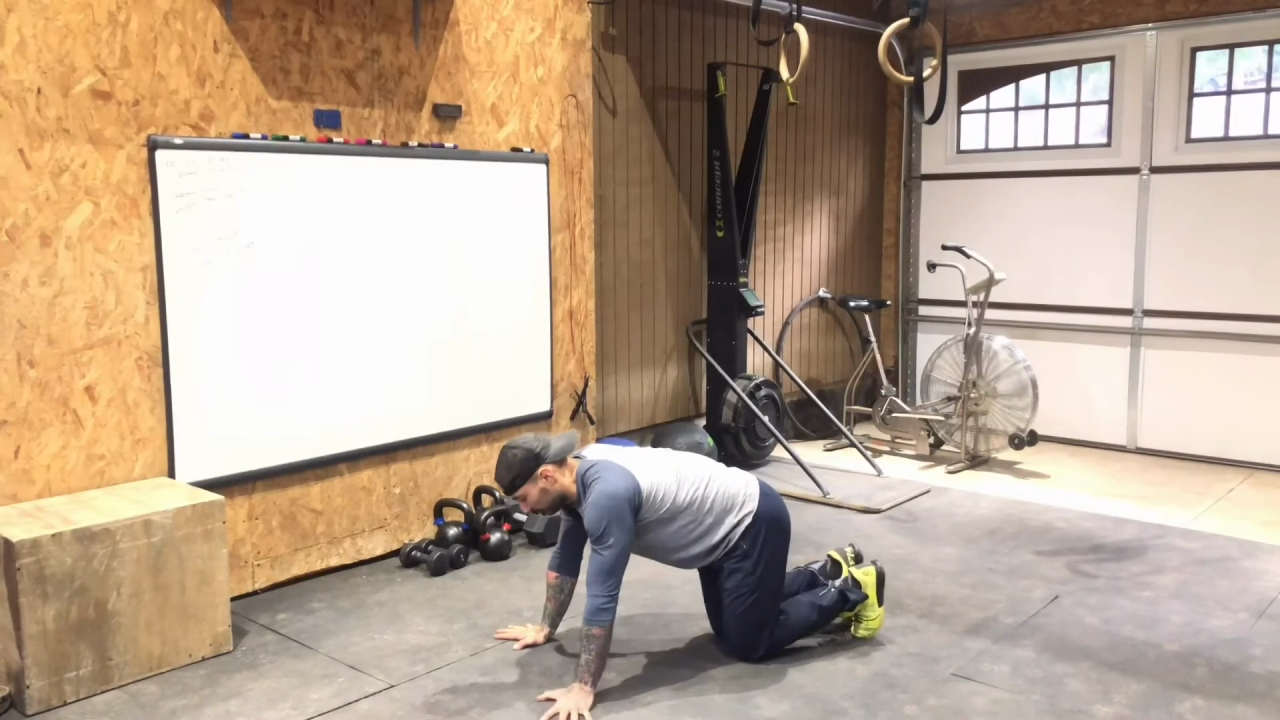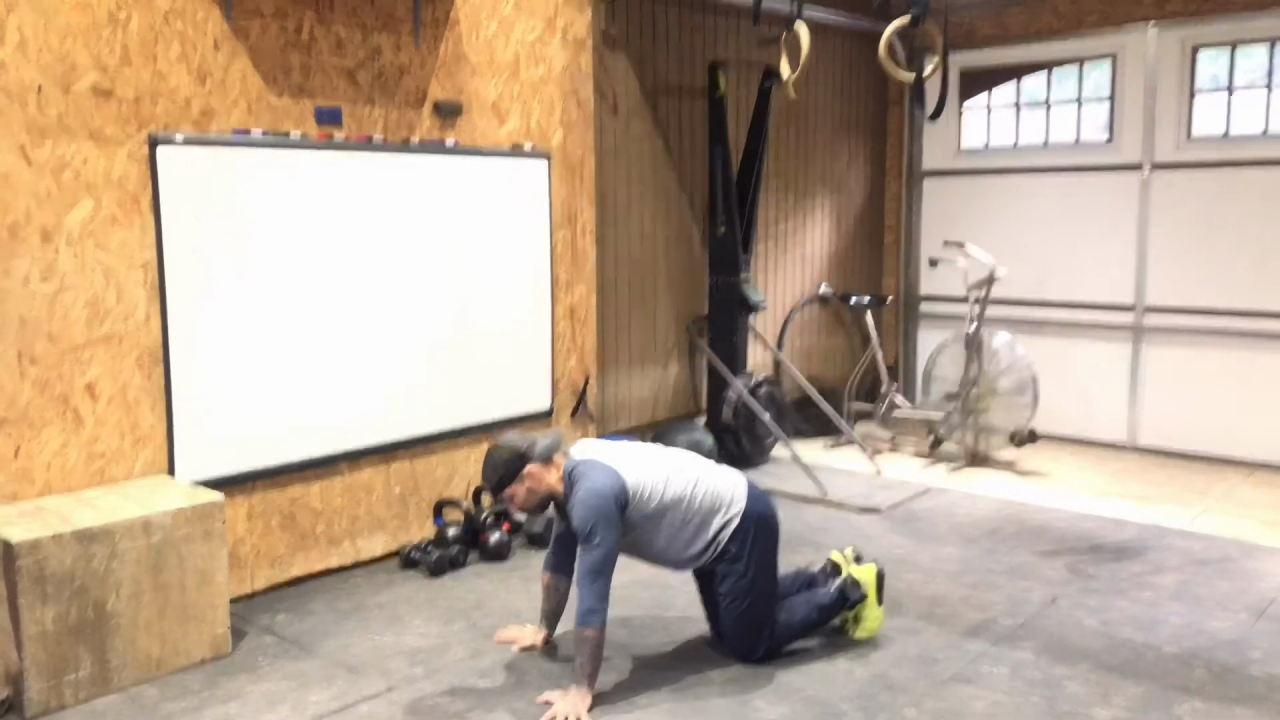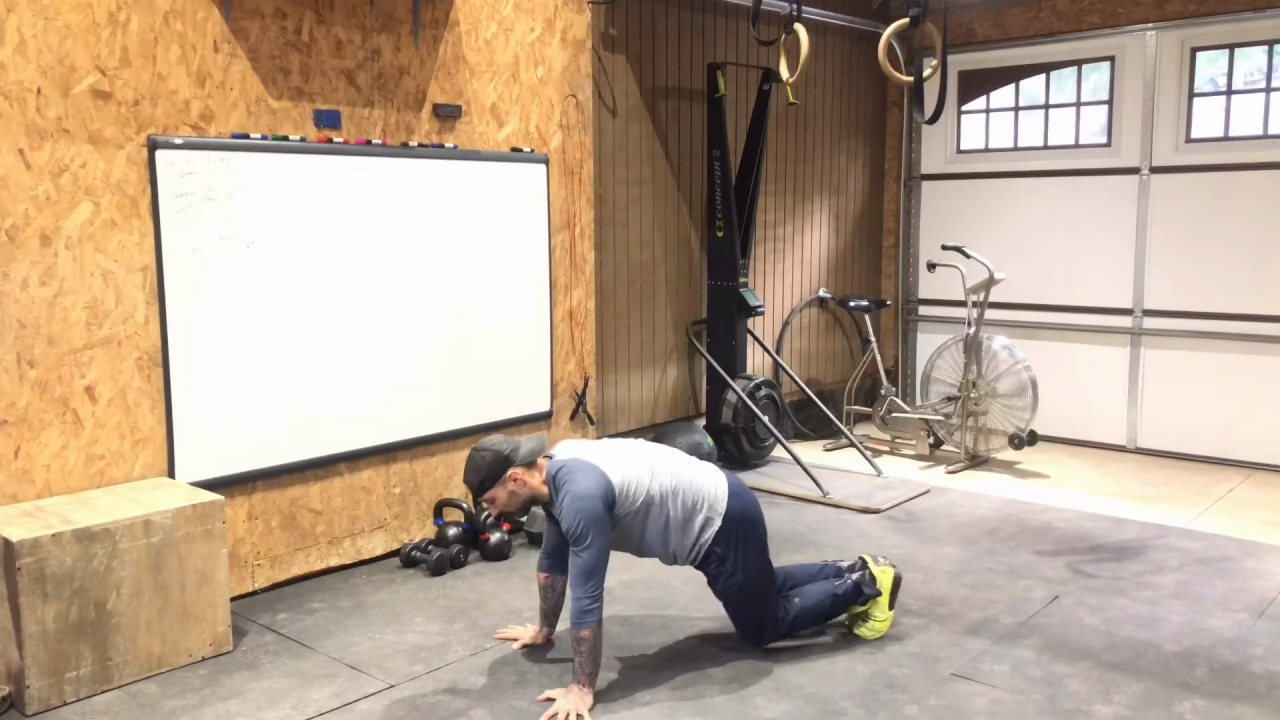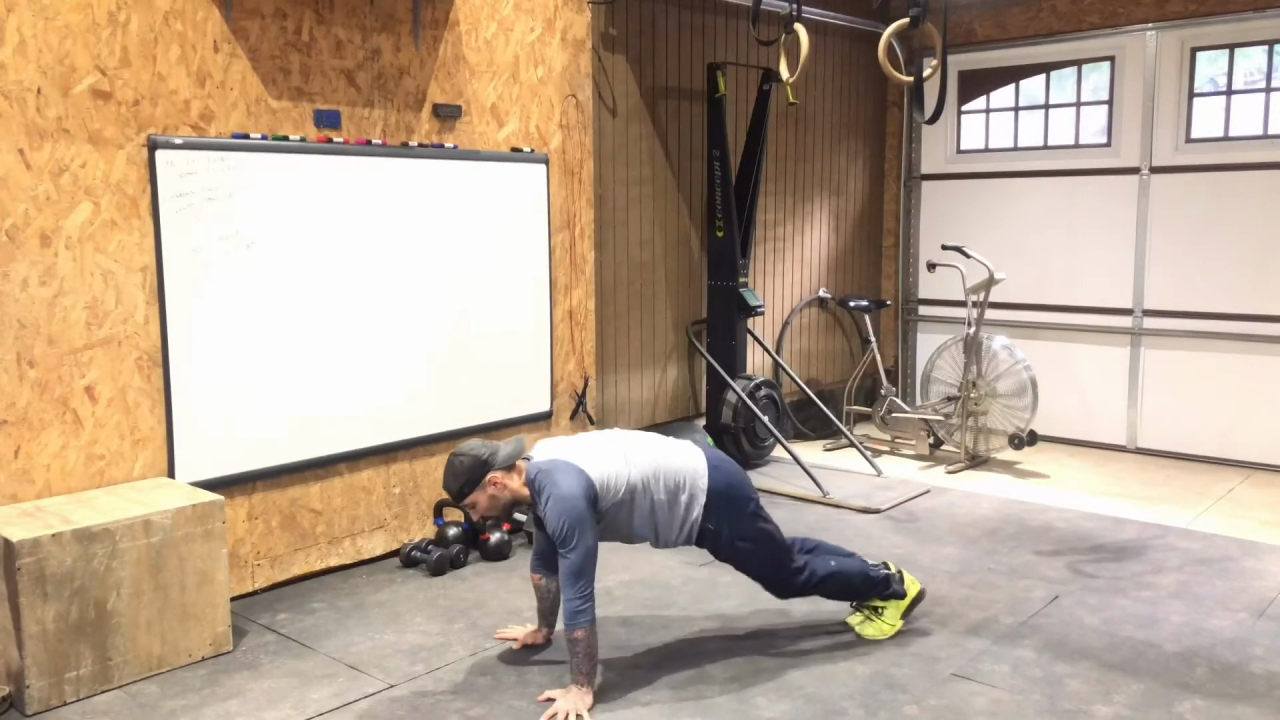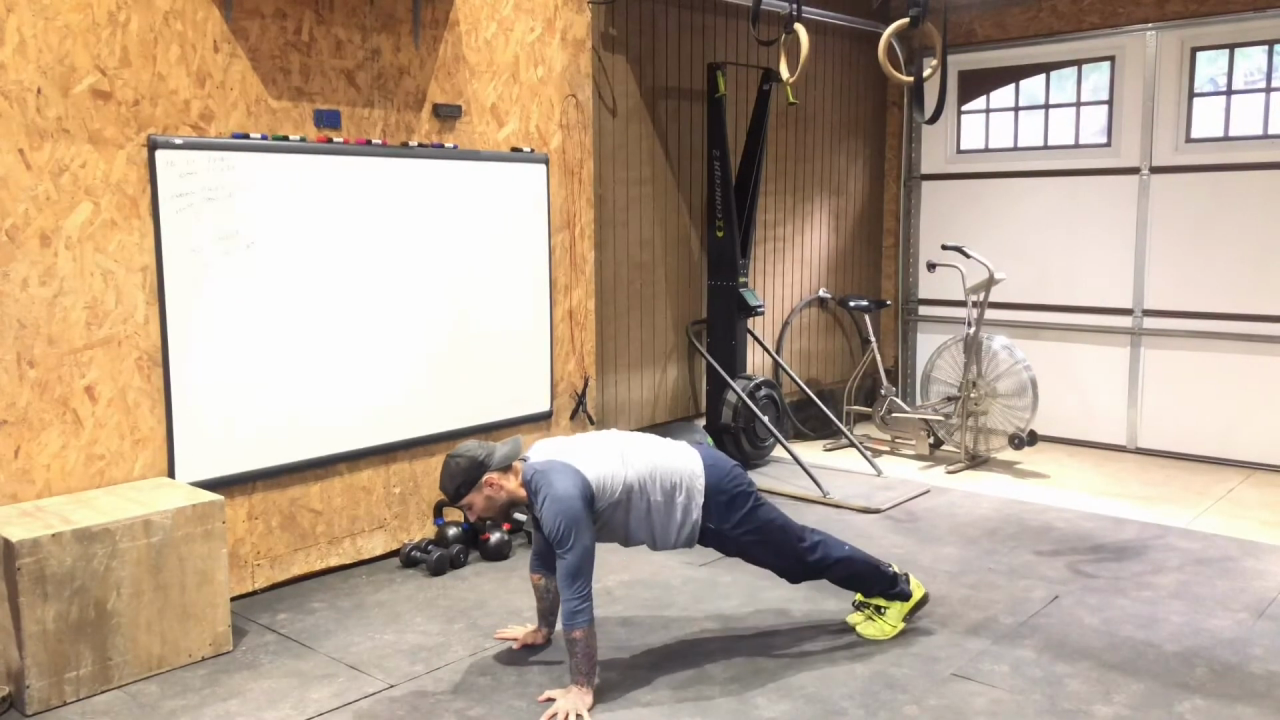
dt=0.4s
person 1, frame 1
left shoulder: (606, 494)
right shoulder: (579, 475)
left elbow: (602, 594)
right elbow: (565, 559)
left wrist: (583, 688)
right wrist: (544, 627)
left hip: (753, 522)
right hip: (727, 521)
left knee: (748, 644)
right knee: (728, 630)
left ankle: (852, 588)
right ankle: (829, 571)
person 1, frame 2
left shoulder: (592, 492)
right shoulder: (569, 472)
left elbow: (592, 597)
right elbow: (559, 559)
right wrist: (543, 629)
left hip: (741, 522)
right hip: (718, 519)
left knee: (749, 645)
right knee: (727, 632)
left ankle: (851, 589)
right ankle: (829, 574)
person 1, frame 3
left shoulder: (579, 495)
right shoulder: (554, 472)
left elbow: (587, 597)
right elbow: (552, 561)
right wrist: (543, 629)
left hip: (723, 518)
right hip: (711, 511)
left knee: (762, 626)
right knee: (760, 592)
left ankle: (866, 585)
right ankle: (851, 571)
person 1, frame 4
left shoulder: (561, 495)
right shoulder: (537, 471)
left elbow: (578, 595)
right elbow: (544, 561)
right wrist: (542, 628)
left hip: (710, 494)
right hip: (698, 479)
left knee: (787, 574)
right knee: (781, 557)
left ankle: (893, 587)
right ankle: (877, 573)
person 1, frame 5
left shoulder: (557, 495)
right shoulder: (534, 472)
left elbow: (576, 595)
right elbow: (543, 561)
right wrist: (542, 627)
left hip: (707, 494)
right hip: (692, 474)
left knee: (796, 555)
right knee: (793, 549)
left ankle: (898, 590)
right ankle: (884, 581)
